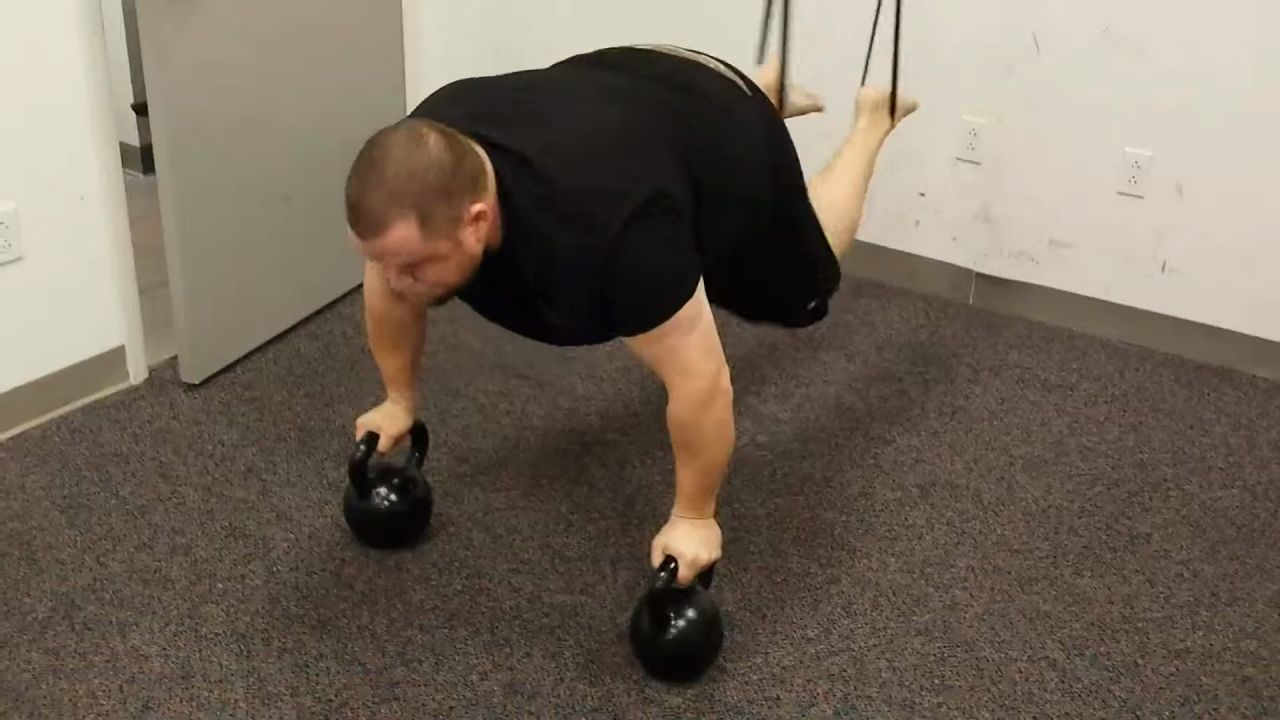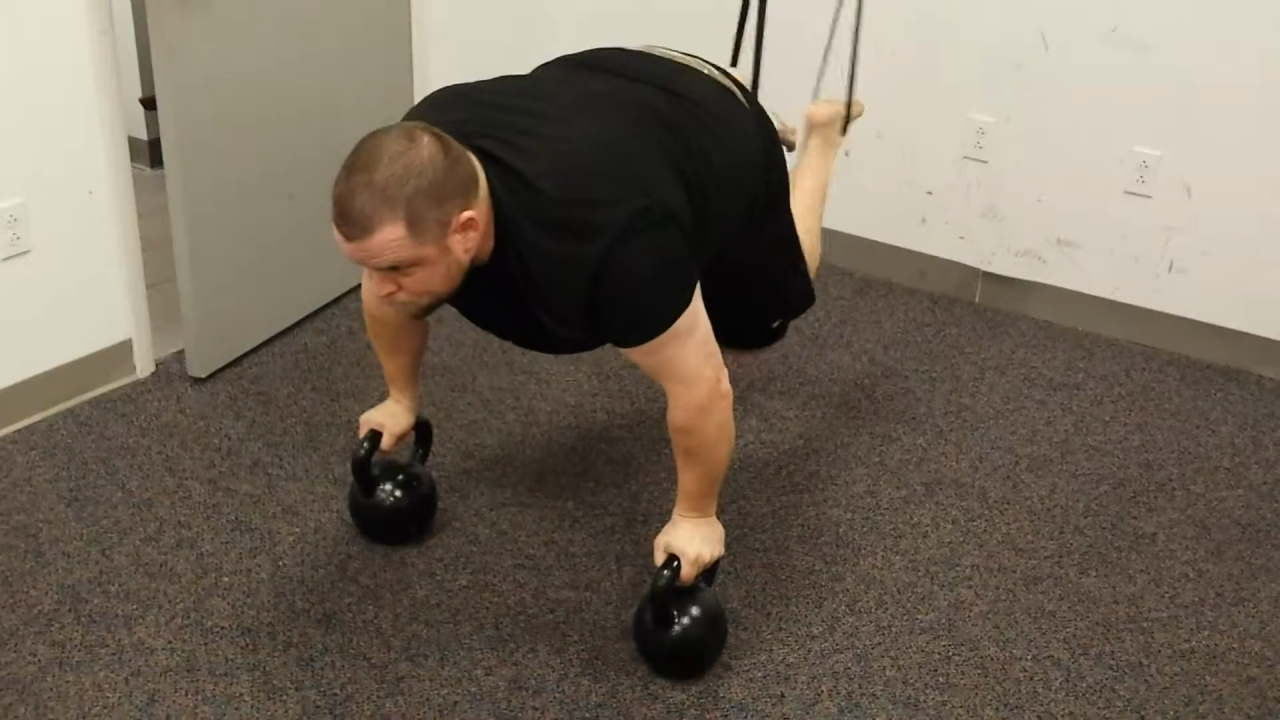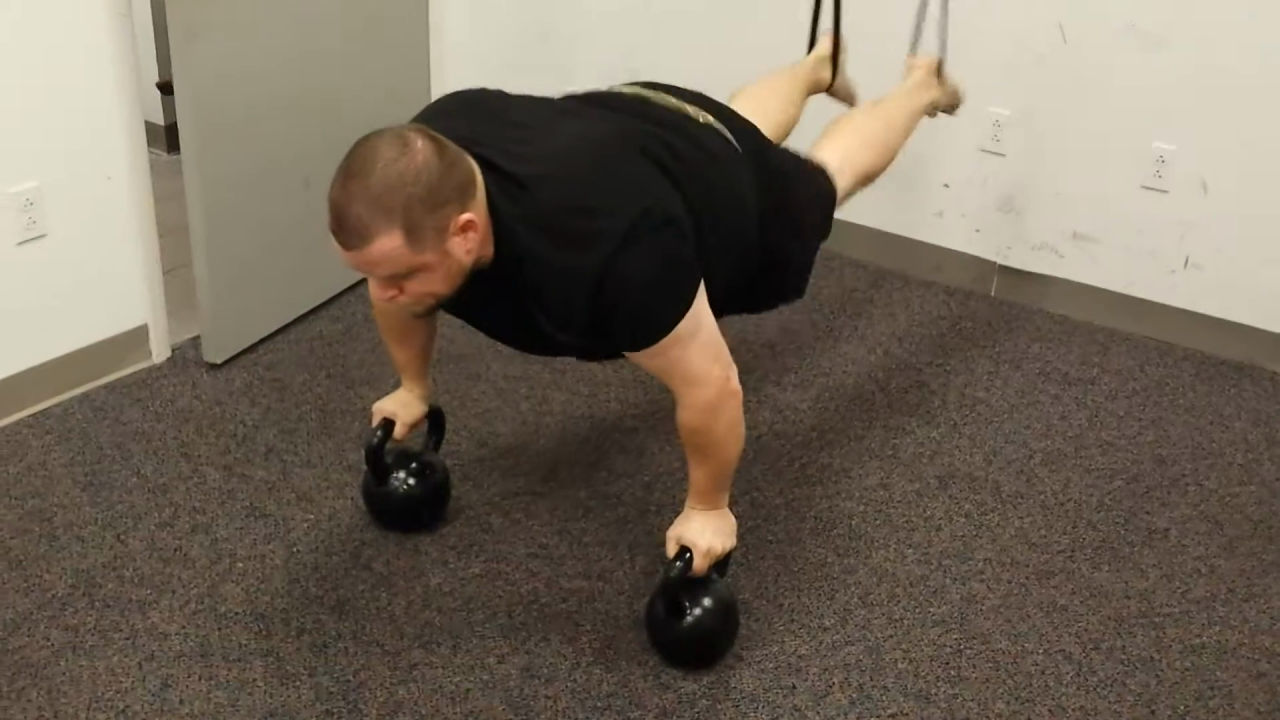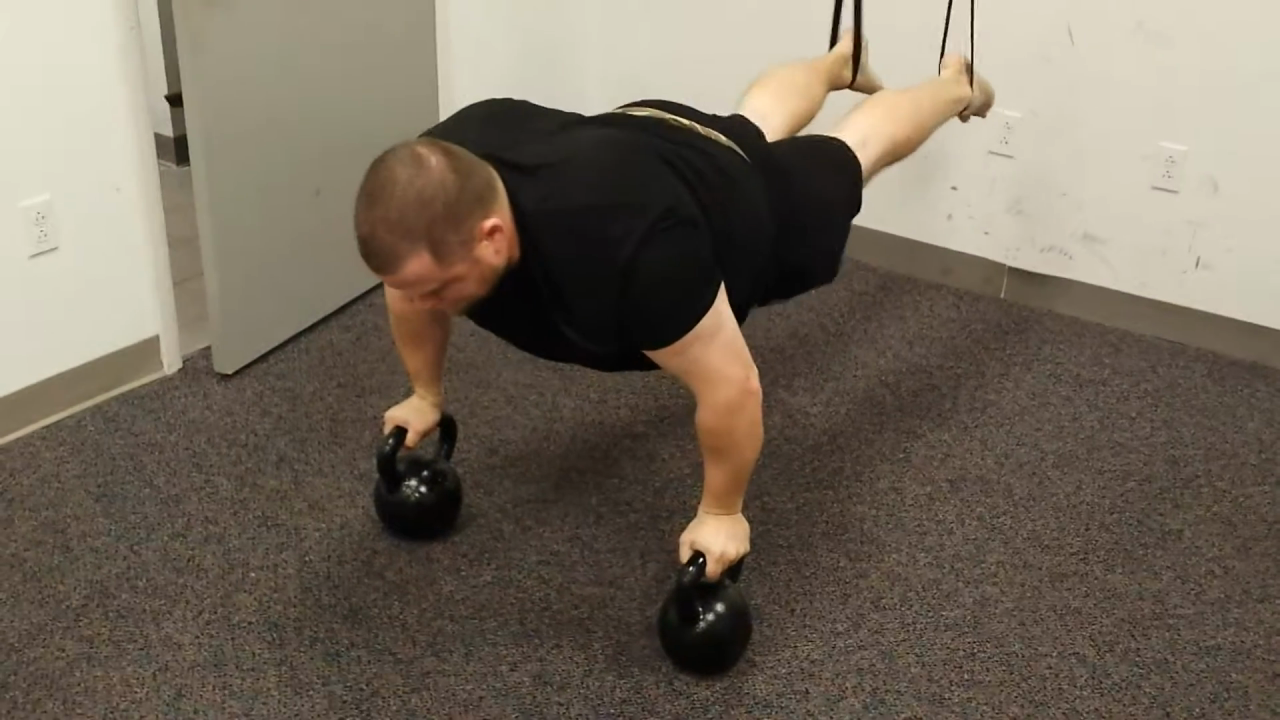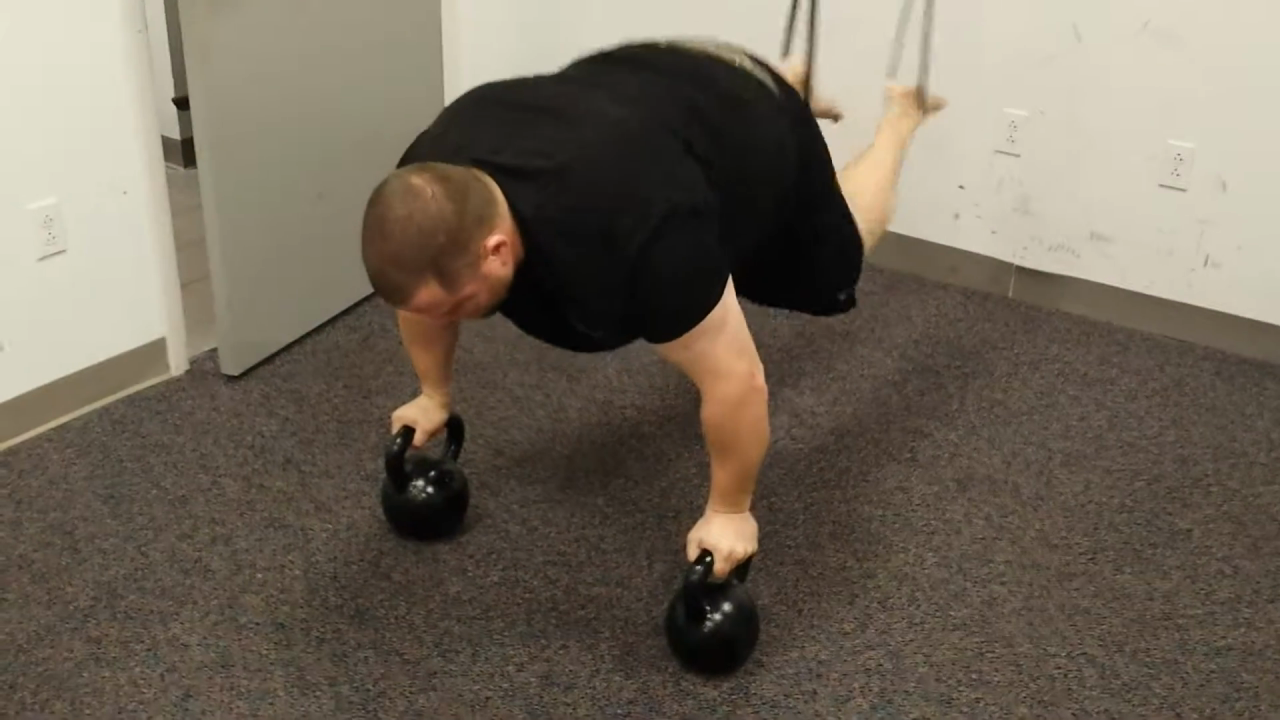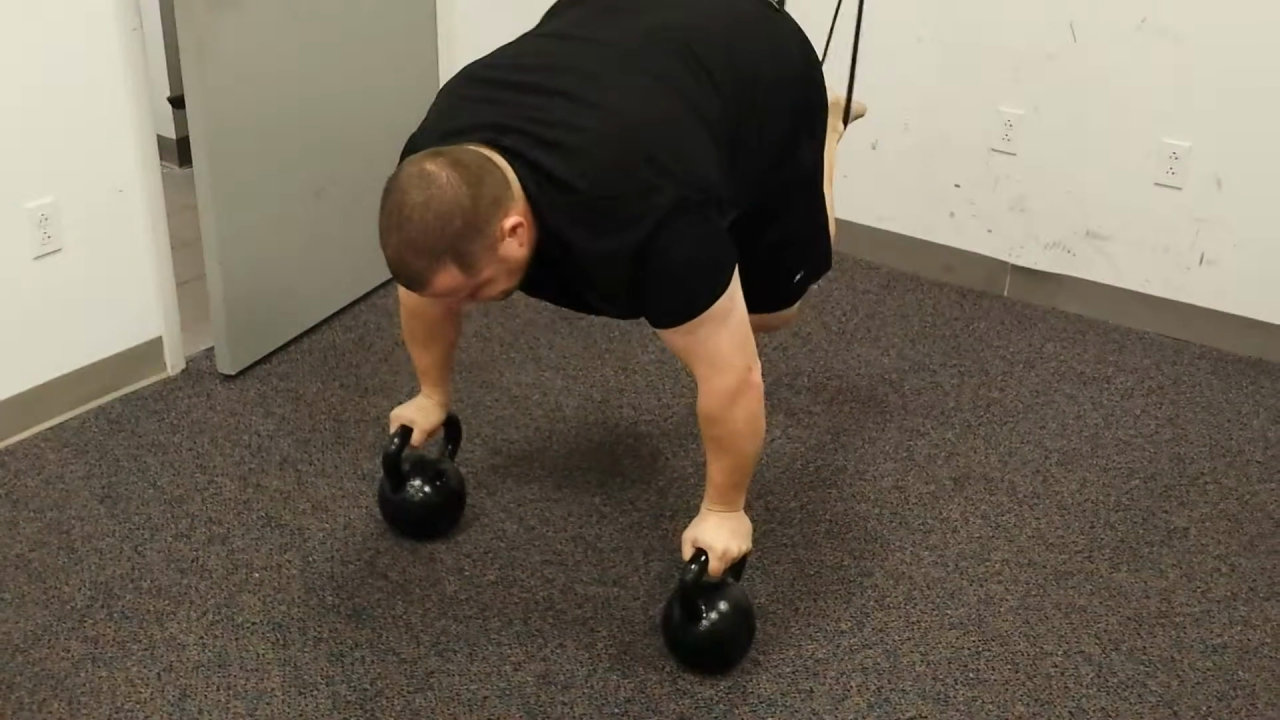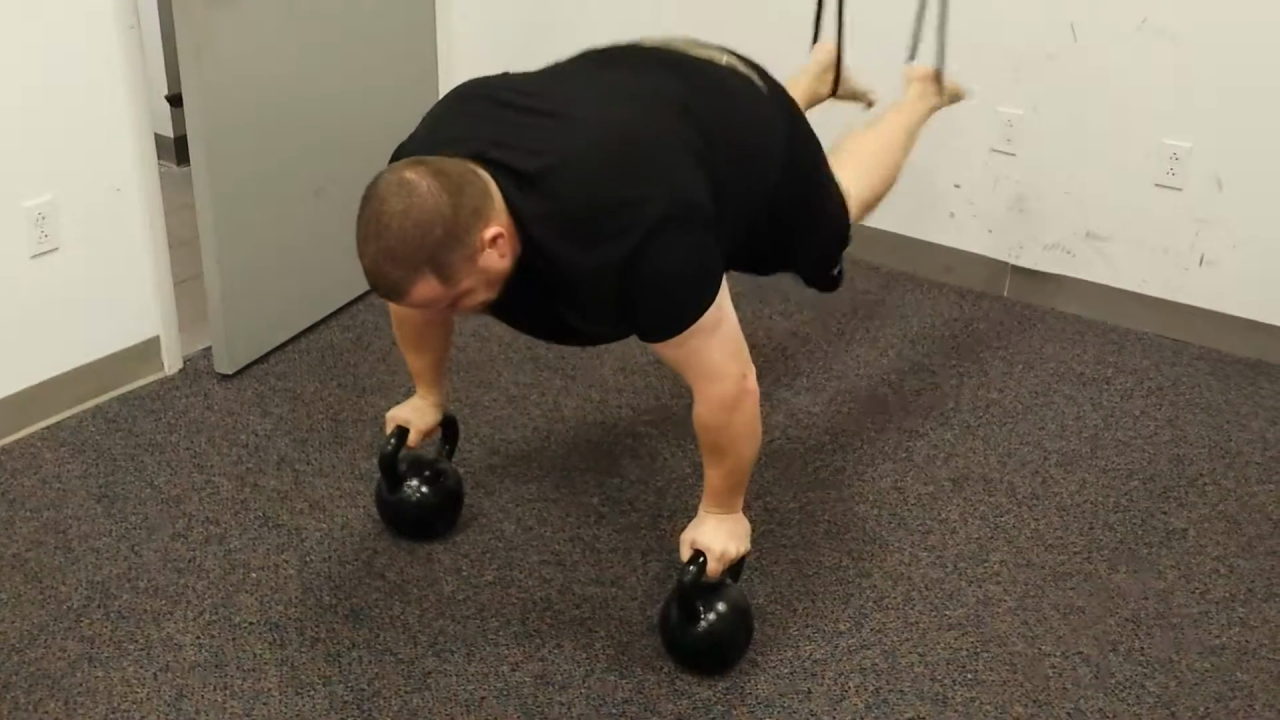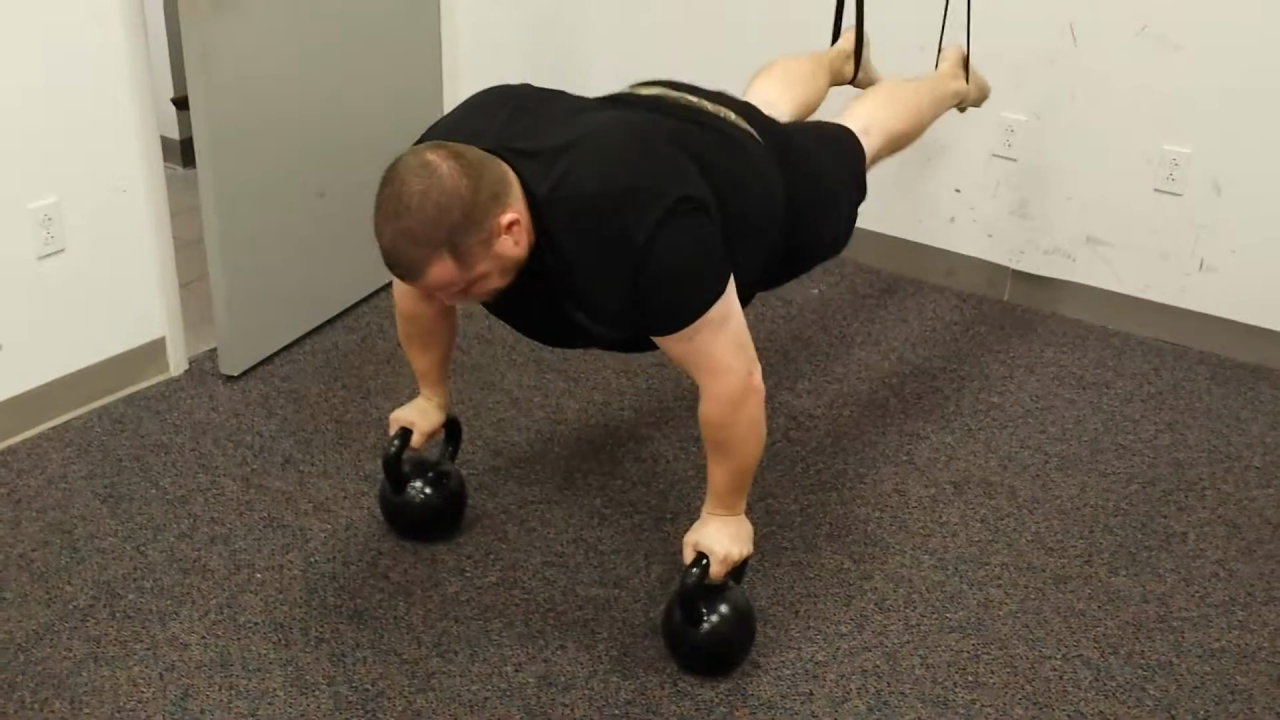
dt=0.4s
person 1, frame 1
left shoulder: (600, 229)
right shoulder: (421, 172)
left elbow: (699, 381)
right elbow: (389, 286)
left wrist: (694, 520)
right wrist: (399, 402)
left hip: (731, 139)
left knee: (798, 294)
left ankle: (872, 120)
right ankle: (768, 92)
person 1, frame 2
left shoulder: (598, 240)
right shoulder: (408, 177)
left elbow: (701, 386)
right elbow: (387, 281)
left wrist: (696, 517)
right wrist: (402, 399)
left hip: (715, 134)
left knee: (752, 326)
left ankle: (823, 133)
right ankle: (735, 99)
person 1, frame 3
left shoulder: (599, 249)
right shoulder: (420, 180)
left elbow: (711, 387)
right elbow: (394, 286)
left wrist: (708, 509)
right wrist: (414, 388)
left hip: (725, 180)
right hip: (629, 122)
left knee: (824, 175)
right knee: (745, 127)
left ankle: (919, 88)
right ankle: (818, 66)
person 1, frame 4
left shoulder: (623, 250)
right shoulder: (436, 191)
left elbow: (730, 387)
right elbow: (413, 293)
left wrist: (721, 514)
right wrist: (425, 395)
left hip: (745, 200)
right hip: (652, 138)
left knee: (853, 147)
right knee: (758, 123)
left ankle: (951, 87)
right ankle: (838, 61)
person 1, frame 5
left shoulder: (629, 241)
right shoulder: (432, 180)
left elbow: (736, 382)
right elbow: (426, 292)
left wrist: (728, 514)
right wrist: (434, 396)
left hip: (757, 130)
left knee: (821, 280)
left ankle: (899, 114)
right ankle: (792, 88)
person 1, frame 6
left shoulder: (636, 218)
right shoulder: (436, 160)
left elbow: (732, 374)
right elbow: (425, 276)
left wrist: (724, 512)
right wrist: (432, 395)
left hip: (761, 62)
left knee: (767, 308)
left ankle: (826, 122)
person 1, frame 7
left shoulder: (622, 235)
right shoulder: (428, 174)
left elbow: (728, 384)
right elbow: (415, 287)
left wrist: (722, 513)
right wrist: (428, 396)
left hip: (735, 127)
left knee: (830, 209)
left ankle: (921, 96)
right ankle: (819, 72)
person 1, frame 8
left shoulder: (636, 230)
right shoulder: (447, 172)
left elbow: (733, 380)
right elbow: (420, 288)
left wrist: (724, 515)
right wrist: (431, 397)
left hip: (753, 179)
left knee: (858, 134)
right knee: (766, 106)
left ankle: (949, 82)
right ankle: (843, 57)
